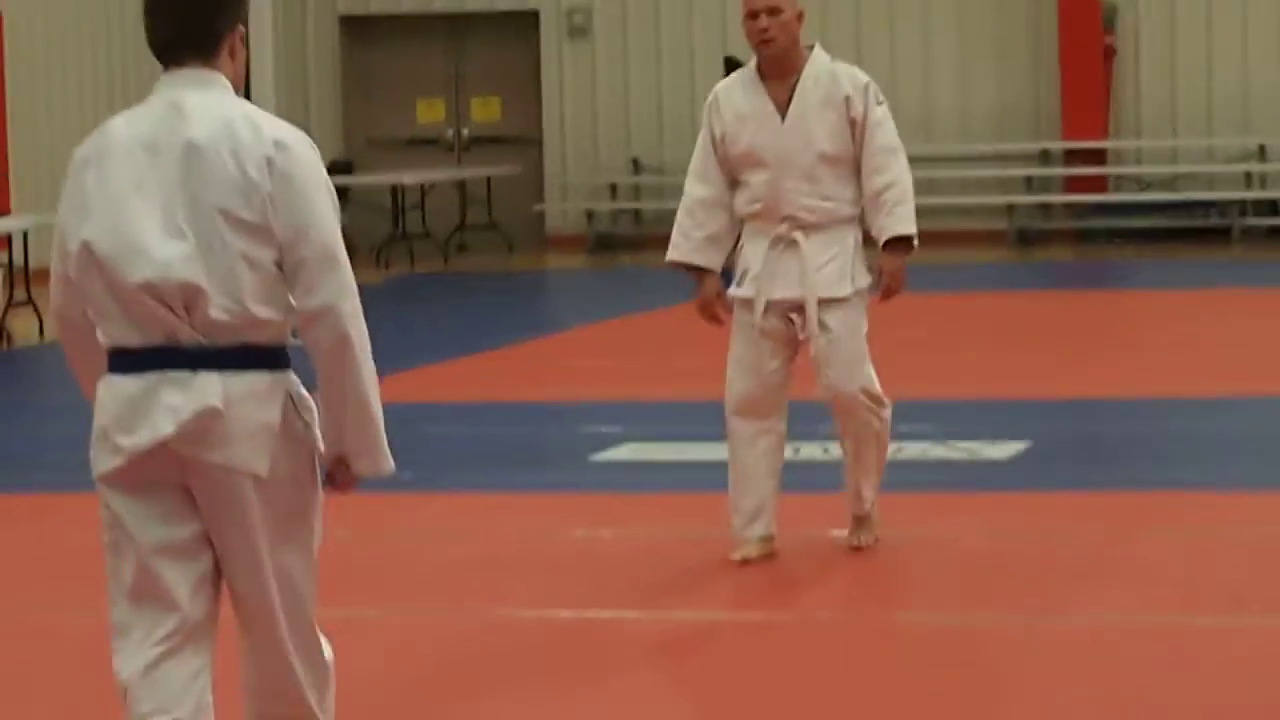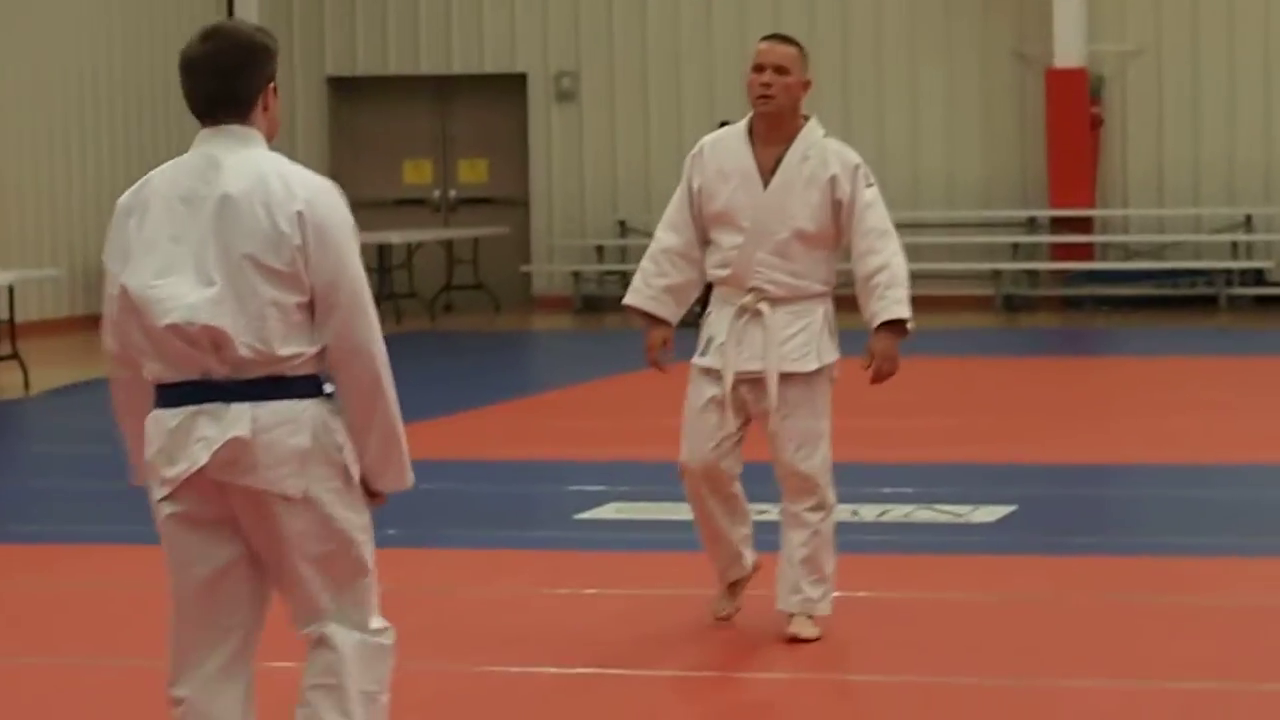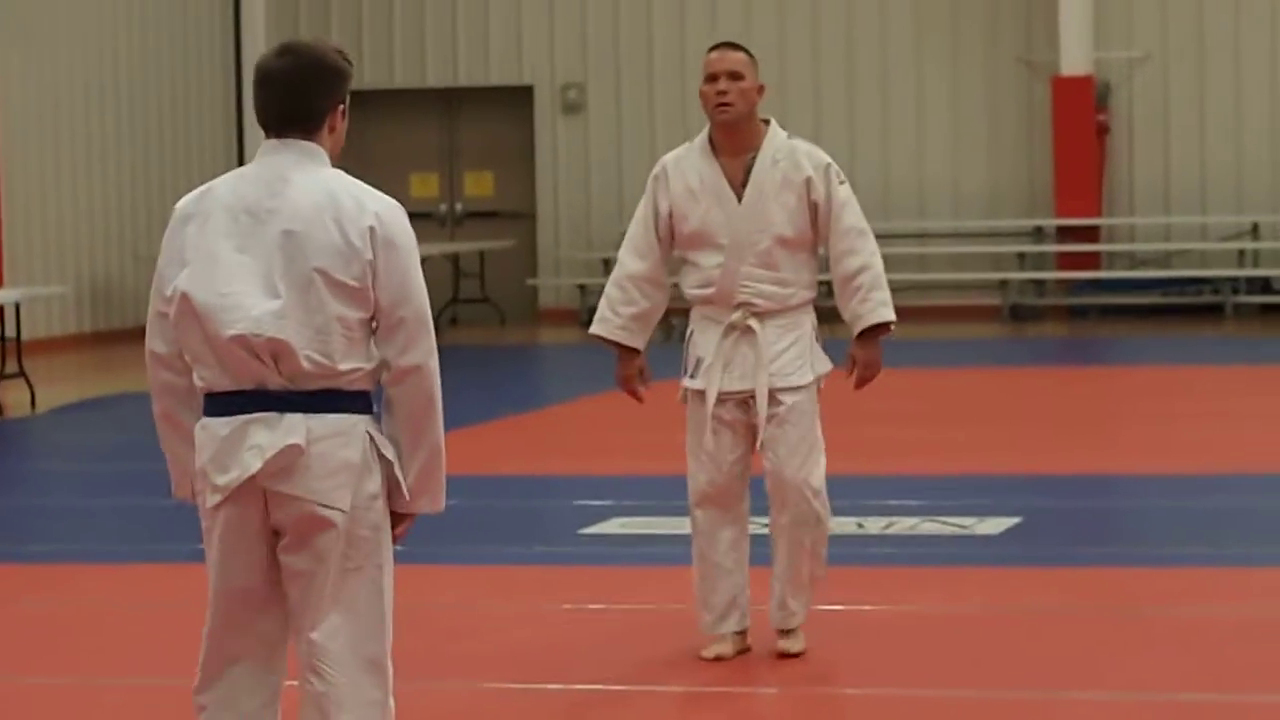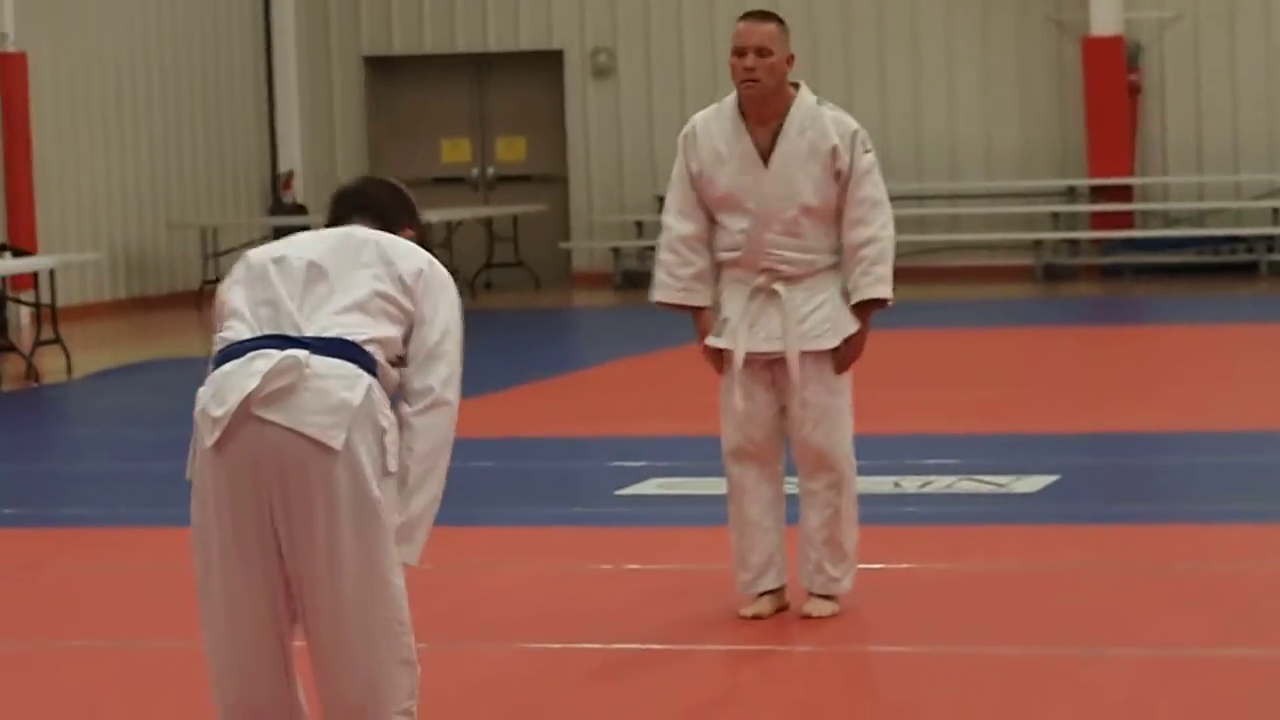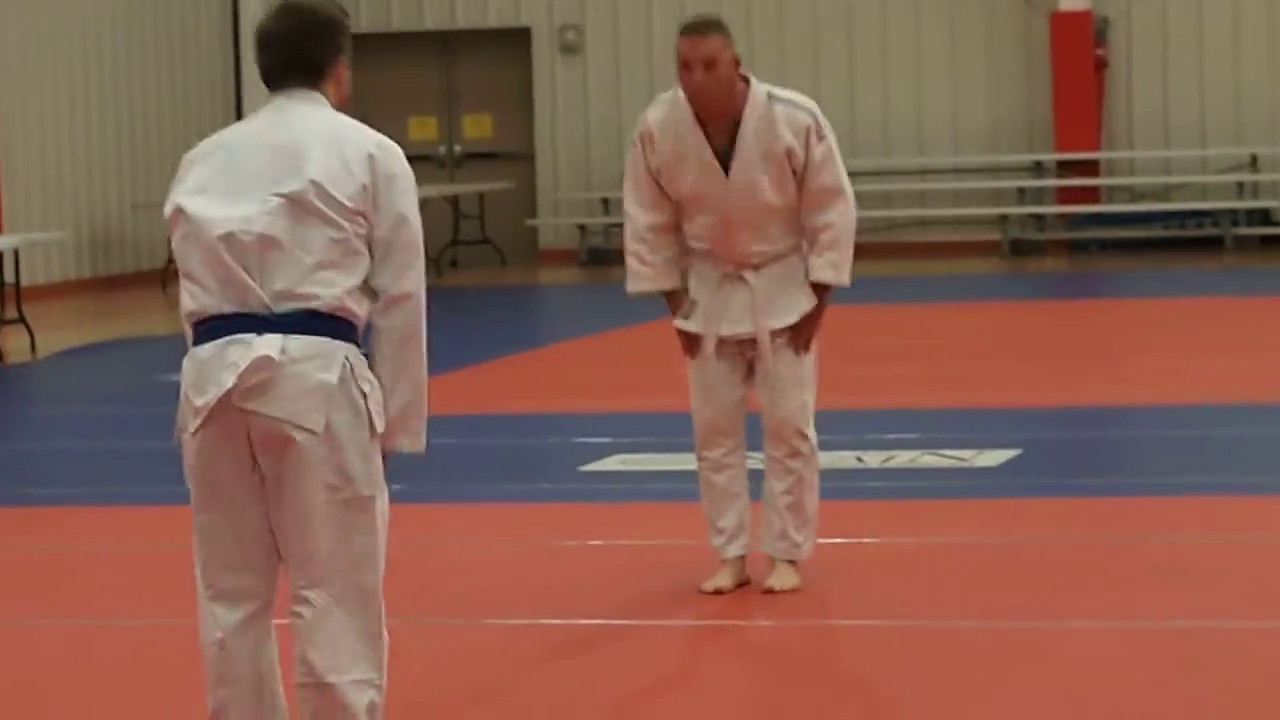
dt=0.7s
person 1, frame 1
left shoulder: (99, 151)
right shoulder: (273, 144)
left elbow: (72, 310)
right elbow: (327, 304)
right wrist: (354, 437)
left hip: (133, 407)
right hip: (245, 403)
left knee: (156, 634)
right knee: (280, 627)
person 1, frame 2
left shoulder: (138, 203)
right shoulder: (305, 195)
left elbow: (123, 350)
right elbow: (353, 341)
left wrist: (153, 449)
right wrist: (377, 458)
left hip: (184, 439)
right hip: (287, 435)
left knee: (206, 653)
right knee: (346, 626)
person 1, frame 3
left shoulder: (195, 212)
right shoulder: (369, 213)
left elbow: (167, 359)
right elbow: (410, 362)
left wrist: (192, 470)
right wrist: (413, 481)
left hip: (229, 450)
right hip: (331, 452)
left knee: (235, 653)
right knee: (343, 652)
person 1, frame 4
left shoulder: (260, 259)
right shoulder: (421, 267)
right elbow: (432, 404)
right wrist: (400, 531)
left hip: (228, 404)
right hip: (336, 405)
left knee: (242, 627)
right knee: (366, 631)
person 1, frame 5
left shoulder: (205, 158)
right shoulder: (370, 153)
left elbow: (199, 285)
right elbow: (399, 296)
right wrist: (395, 418)
left hip: (215, 377)
right hip: (316, 376)
left knee: (231, 592)
right knee: (336, 595)
person 2, frame 1
left shoulder: (850, 87)
right shoulder: (725, 99)
left elbow: (885, 171)
right elbow: (707, 191)
left wrist: (893, 250)
right wrist: (704, 271)
left hip: (832, 261)
right hip: (760, 265)
left knee: (852, 393)
right knee: (750, 401)
left ankle: (863, 509)
right ankle: (754, 530)
person 2, frame 2
left shoulder: (837, 164)
right shoulder: (710, 155)
left elbow: (877, 250)
right elbow: (678, 242)
left wrist: (887, 329)
right wrist: (658, 316)
left hip: (798, 335)
right hip: (726, 330)
left knee: (804, 475)
right knee: (701, 463)
left ankle: (804, 604)
right ankle: (735, 568)
person 2, frame 3
left shoulder: (808, 165)
right shoulder: (673, 173)
left elbow: (853, 251)
right elbow: (641, 264)
left wrist: (868, 332)
right wrist: (628, 345)
left hip: (786, 346)
right hip: (713, 349)
left knee: (798, 488)
right knee: (714, 493)
left ankle: (790, 618)
right ankle: (727, 624)
person 2, frame 4
left shoulder: (838, 132)
right shoulder: (701, 134)
left elbow: (868, 225)
right elbow: (685, 229)
left wrist: (862, 315)
right wrist: (700, 312)
left hip: (815, 309)
right hip: (742, 311)
left knee: (824, 453)
right knee: (747, 451)
left ankle: (826, 583)
right ankle: (764, 583)
person 2, frame 5
left shoulder: (795, 118)
right shoulder: (656, 126)
left elbow: (832, 208)
right elbow: (647, 219)
left wrist: (820, 295)
right wrist: (676, 300)
left hip: (782, 289)
right hip: (709, 292)
left knee: (788, 423)
right knee: (715, 426)
left ankle: (786, 553)
right ankle: (731, 554)
